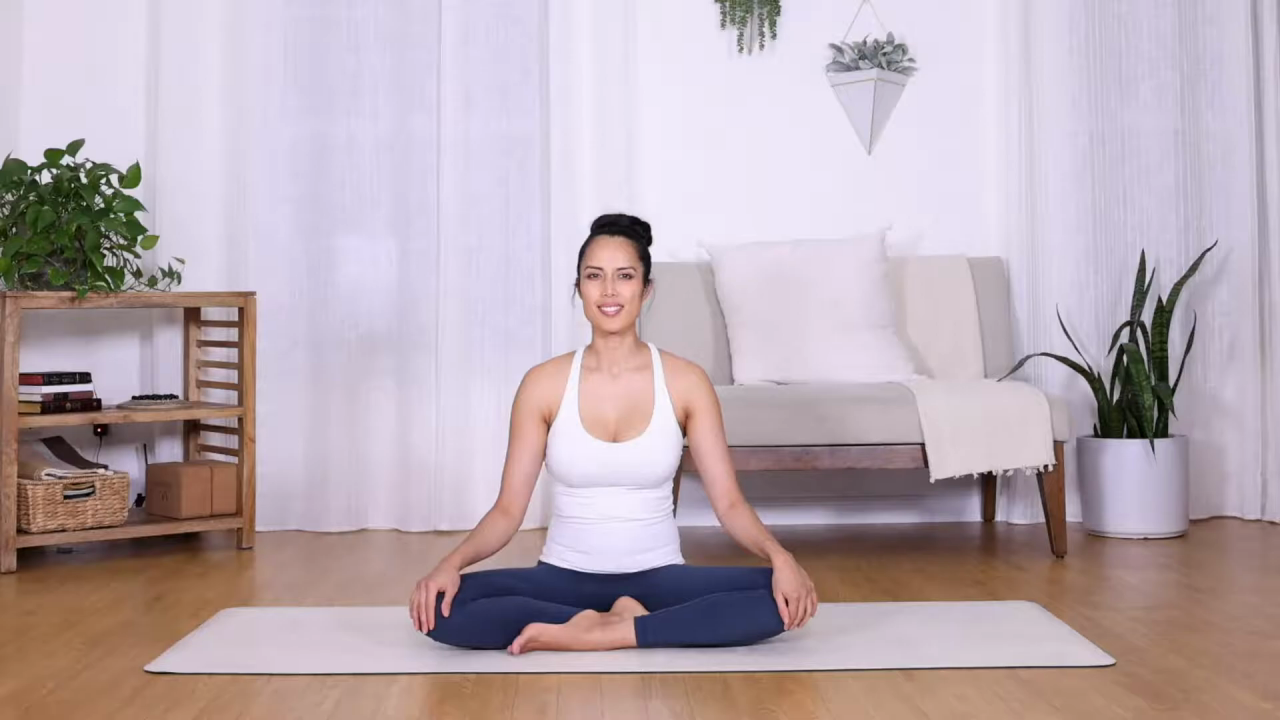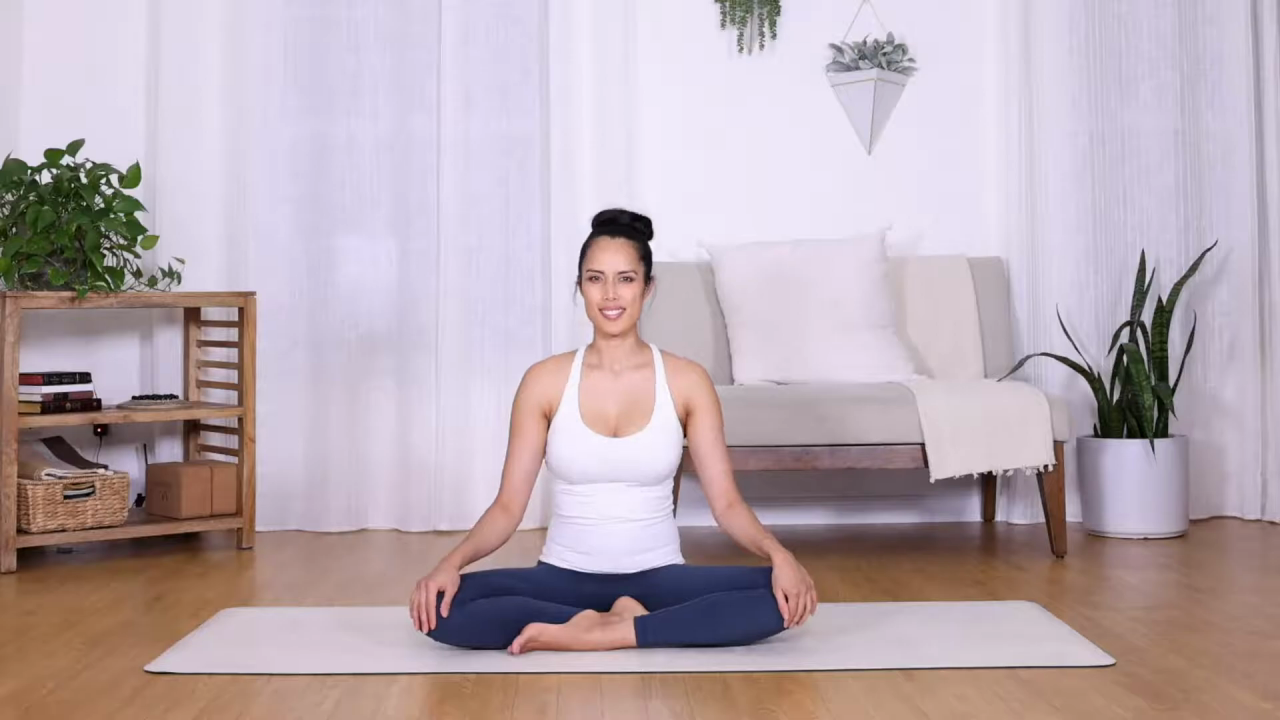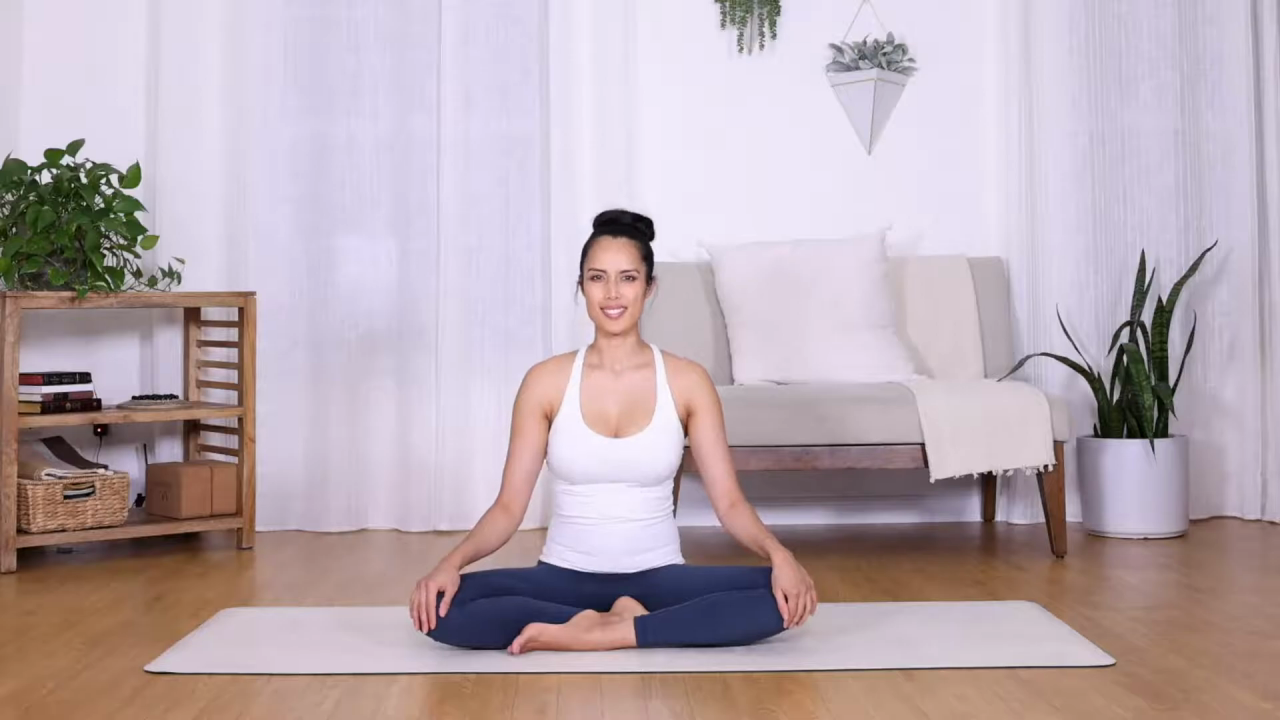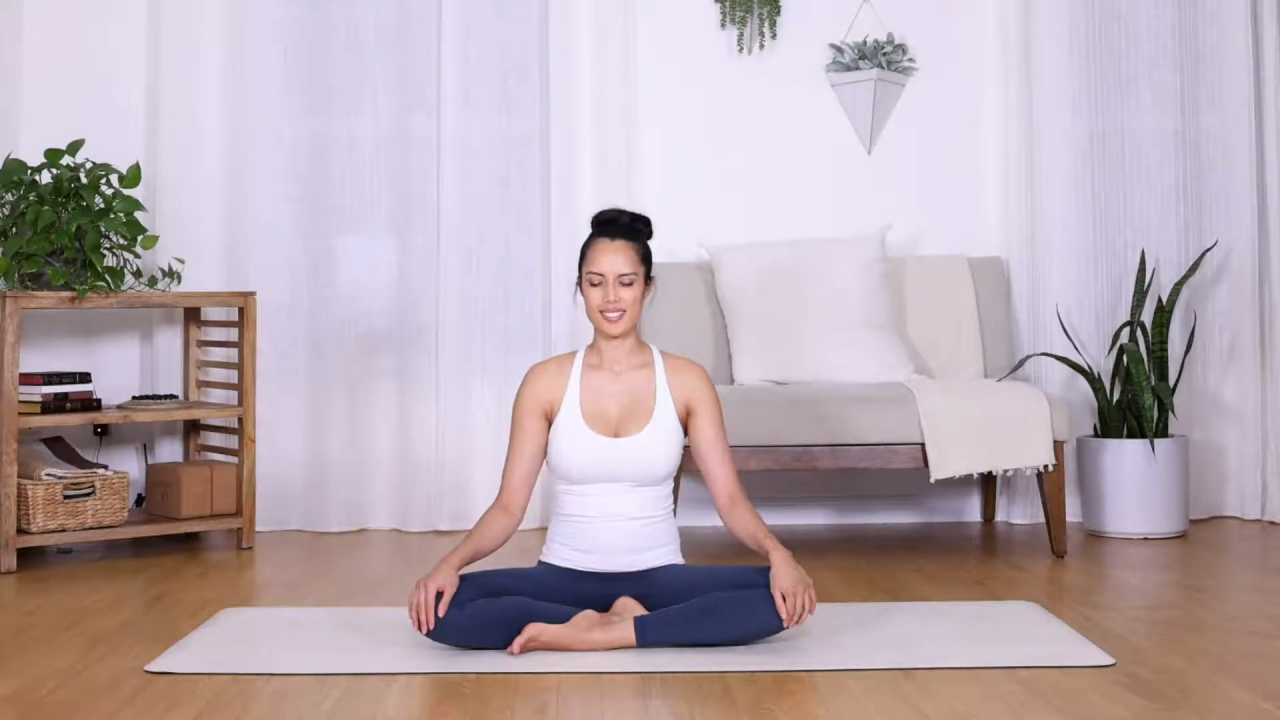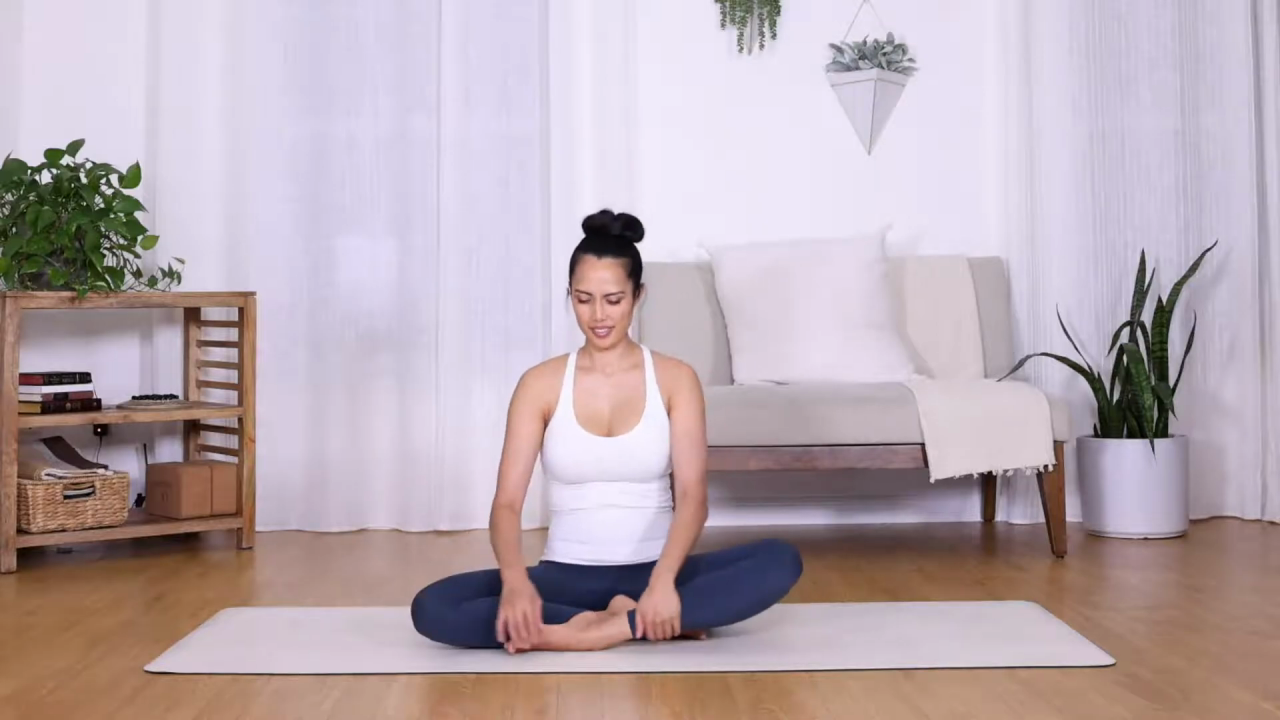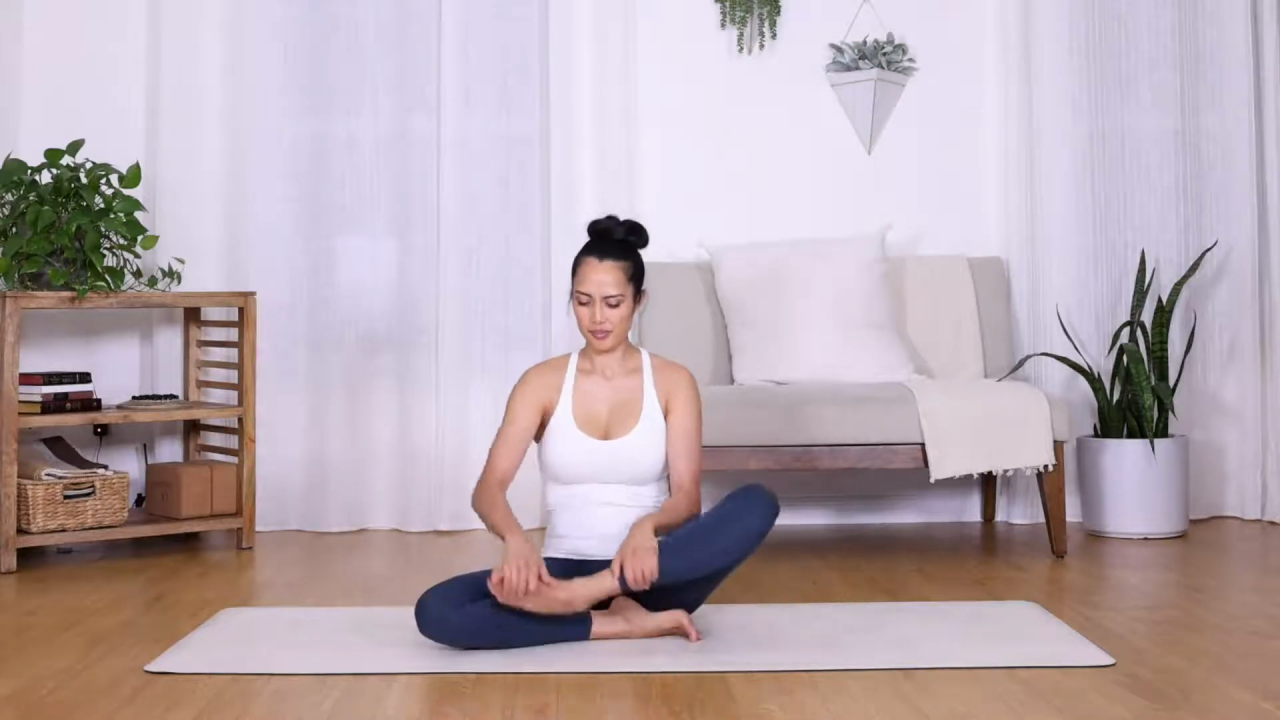
dt=0.5s
person 1, frame 1
left shoulder: (686, 381)
right shoulder: (544, 383)
left elbow: (729, 502)
right elbow: (508, 509)
left wrist: (780, 557)
right wrist: (450, 564)
left hip: (657, 576)
right hip: (566, 576)
left knee: (784, 598)
right knee: (439, 607)
left ankle: (602, 633)
right ankle: (620, 621)
person 1, frame 2
left shoulder: (687, 380)
right shoulder: (545, 380)
left elbow: (726, 502)
right elbow: (507, 506)
left wrist: (779, 555)
right wrist: (450, 563)
left hip: (657, 577)
right hip: (565, 577)
left knee: (782, 595)
right knee: (442, 610)
left ankle: (599, 632)
right ankle: (634, 623)
person 1, frame 3
left shoulder: (687, 381)
right shoulder: (546, 381)
left elbow: (729, 501)
right elbow: (509, 506)
left wrist: (779, 555)
right wrist: (451, 563)
left hip: (657, 577)
right hip: (566, 576)
left knee: (783, 596)
right knee: (439, 608)
left ankle: (601, 632)
right ankle: (623, 622)
person 1, frame 4
left shoulder: (687, 380)
right shoulder: (546, 381)
left elbow: (730, 497)
right elbow: (509, 505)
left wrist: (778, 553)
right wrist: (450, 563)
left hip: (658, 576)
right hip: (565, 576)
left knee: (783, 597)
right knee: (440, 610)
left ankle: (593, 632)
right ankle: (630, 623)
person 1, frame 5
left shoulder: (675, 379)
right shoulder: (540, 384)
left elbow: (692, 496)
right elbow: (507, 501)
left wrist: (662, 580)
right wrist: (514, 580)
left hip: (655, 573)
right hip: (567, 575)
left knee: (780, 562)
right knee: (431, 608)
left ankle: (606, 629)
right ankle: (634, 624)
person 1, frame 6
left shoulder: (673, 382)
right shoulder: (542, 382)
left elbow: (688, 497)
right elbow: (488, 489)
left wrist: (646, 528)
right wrist: (516, 539)
left hip: (649, 572)
right hip: (563, 571)
left knee: (757, 504)
right knee: (436, 612)
left ankle: (588, 597)
right ankle: (631, 620)
